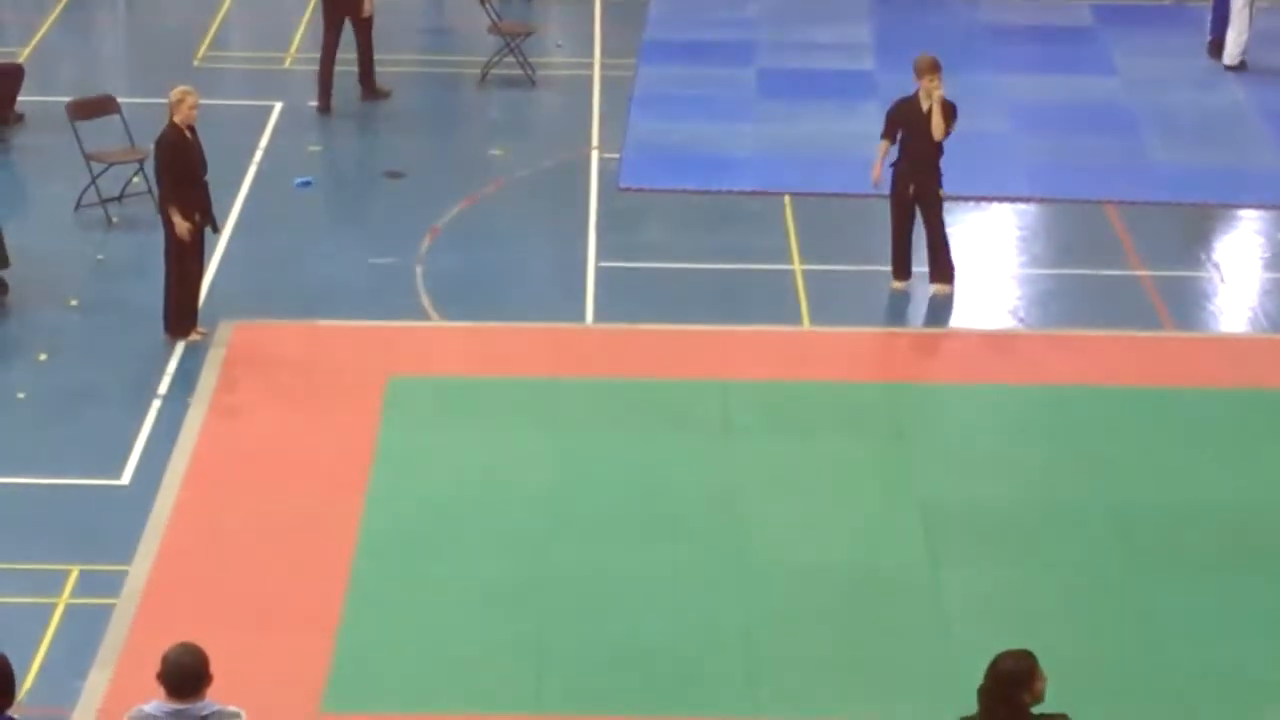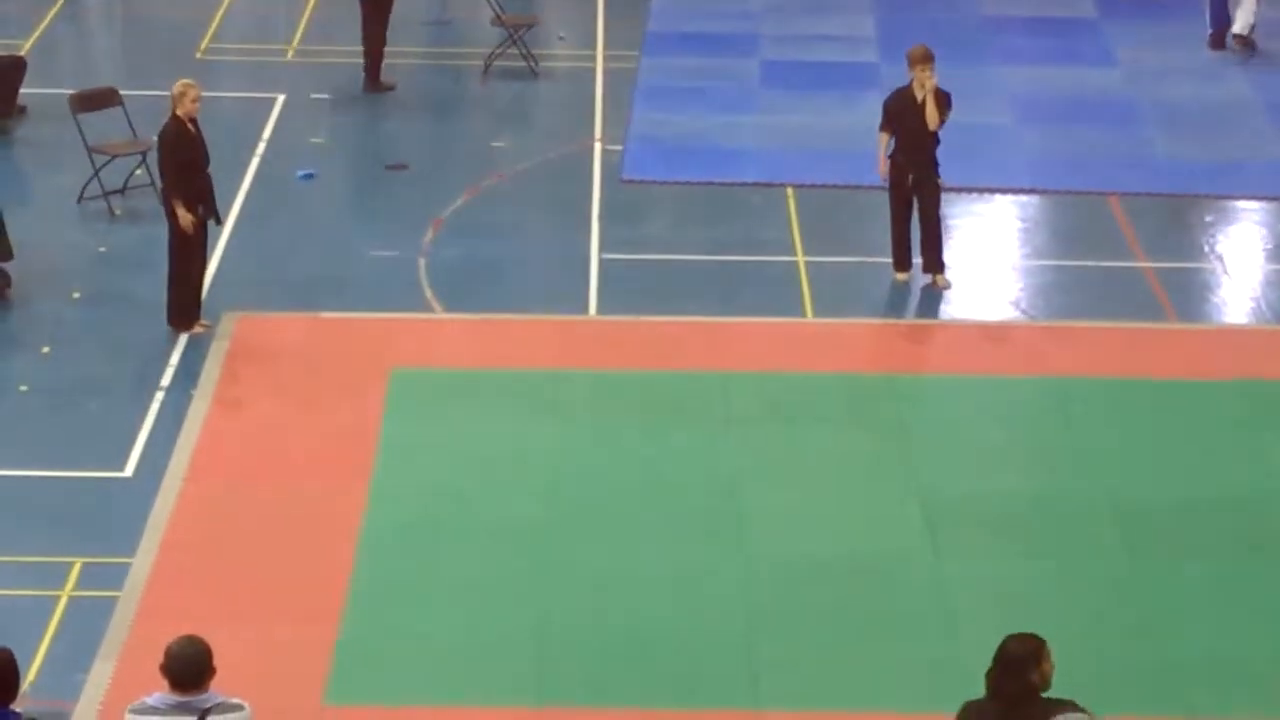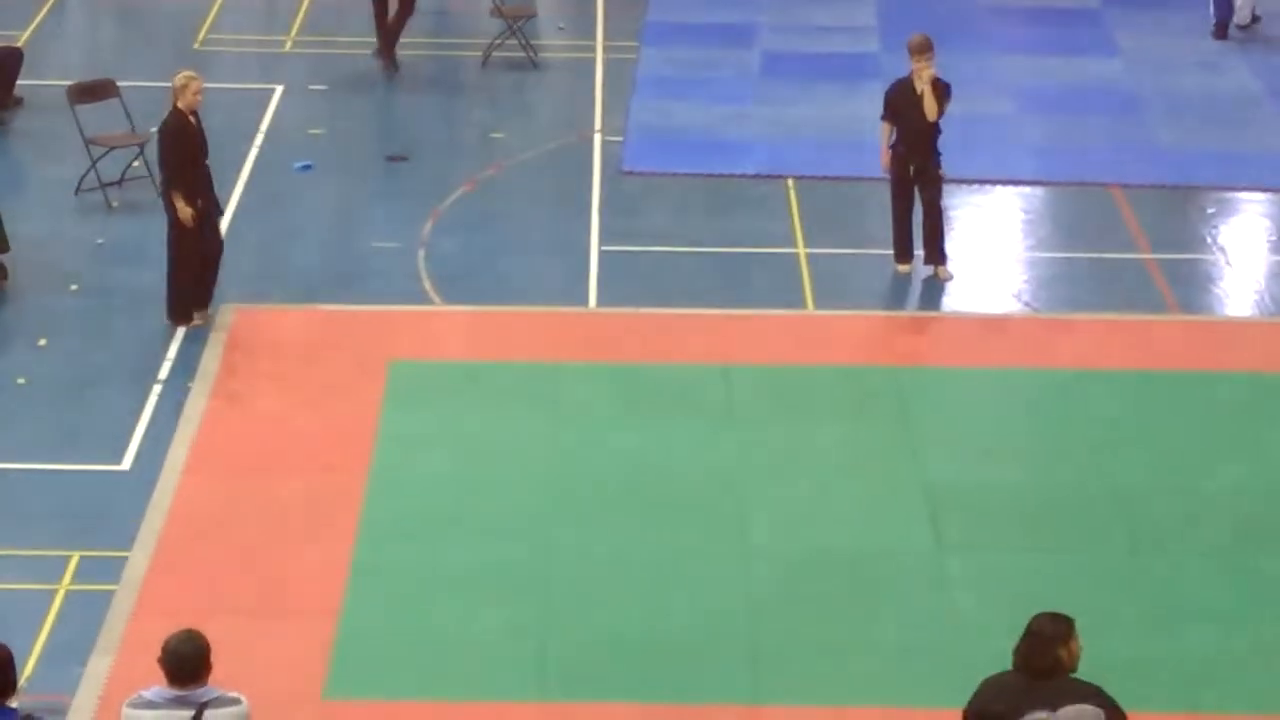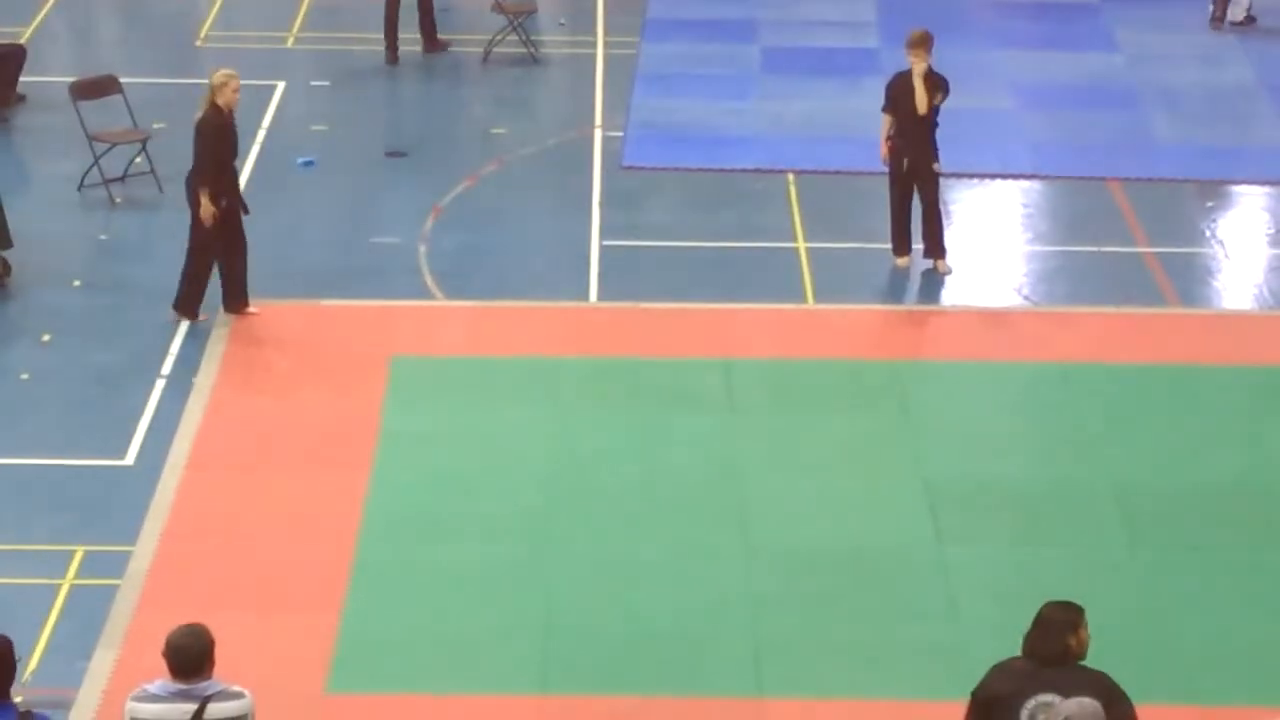
dt=0.4s
person 1, frame 1
left shoulder: (190, 133)
right shoulder: (168, 140)
right elbow: (165, 184)
left wrist: (202, 210)
right wrist: (176, 218)
left hip: (194, 209)
right hip: (179, 212)
left knee: (194, 268)
right knee: (180, 269)
left ankle: (189, 323)
right ankle: (178, 328)
person 1, frame 2
left shoulder: (192, 125)
right shoulder: (170, 133)
right elbow: (169, 177)
left wrist: (205, 203)
right wrist: (180, 211)
left hip: (197, 202)
right hip: (182, 206)
left knee: (197, 260)
right knee: (183, 262)
left ankle: (193, 315)
right ankle: (181, 320)
person 1, frame 3
left shoulder: (193, 118)
right shoulder: (172, 125)
right elbow: (169, 169)
left wrist: (206, 194)
right wrist: (180, 203)
left hip: (199, 193)
right hip: (182, 197)
left knee: (212, 247)
right knee: (184, 255)
left ankle: (198, 303)
right ankle: (181, 314)
person 1, frame 4
left shoulder: (226, 116)
right shoulder: (210, 122)
right elbow: (202, 164)
left wrist: (232, 191)
right wrist: (204, 201)
left hip: (223, 188)
right hip: (208, 192)
left knee: (235, 245)
right knee: (204, 248)
left ankle: (236, 302)
right ankle: (185, 308)
person 2, frame 1
left shoulder: (947, 108)
right shoulder: (902, 106)
left elbow: (938, 135)
right elbow: (888, 136)
left wrist: (936, 104)
right wrist: (878, 165)
left hip: (930, 174)
right hip: (904, 172)
left knee: (935, 226)
right knee: (901, 226)
left ankle: (944, 278)
right ankle: (900, 275)
person 2, frame 2
left shoulder: (942, 97)
right shoulder: (897, 98)
left elbow: (933, 125)
right elbow: (886, 131)
left wrist: (930, 94)
right wrist: (883, 160)
left hip: (927, 165)
right hip: (901, 164)
left knee: (931, 217)
right knee: (900, 218)
left ankle: (936, 270)
right ankle: (902, 266)
person 2, frame 3
left shoulder: (941, 88)
right shoulder: (897, 88)
left elbow: (932, 116)
right elbow: (888, 121)
left wrist: (927, 85)
right wrist: (885, 151)
left hip: (928, 156)
right hip: (902, 155)
left knee: (933, 209)
right knee: (901, 209)
left ankle: (938, 261)
right ankle: (903, 258)
person 2, frame 4
left shoulder: (938, 83)
right shoulder: (897, 80)
left elbow: (923, 109)
right elbow: (889, 113)
left wrist: (919, 78)
right wrist: (884, 142)
left hip: (924, 149)
right hip: (900, 147)
left knee: (931, 202)
right knee: (900, 201)
left ankle: (937, 254)
right ankle: (902, 251)
